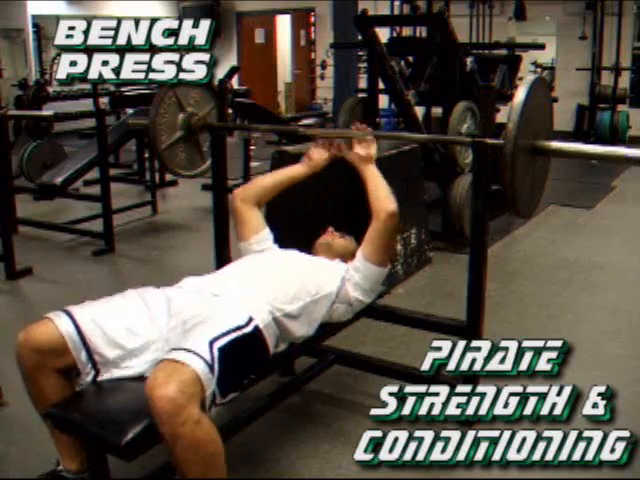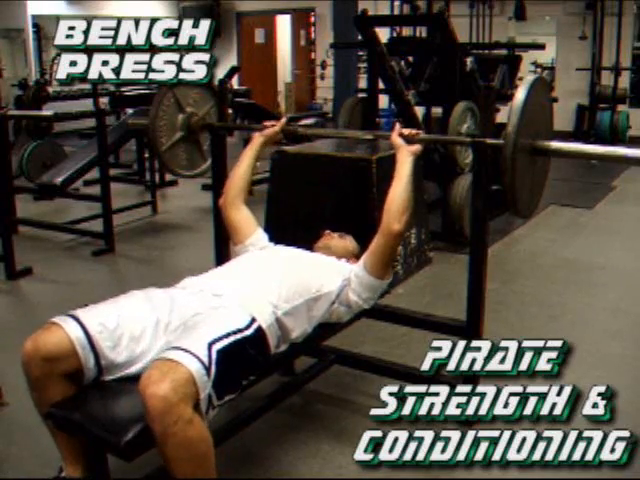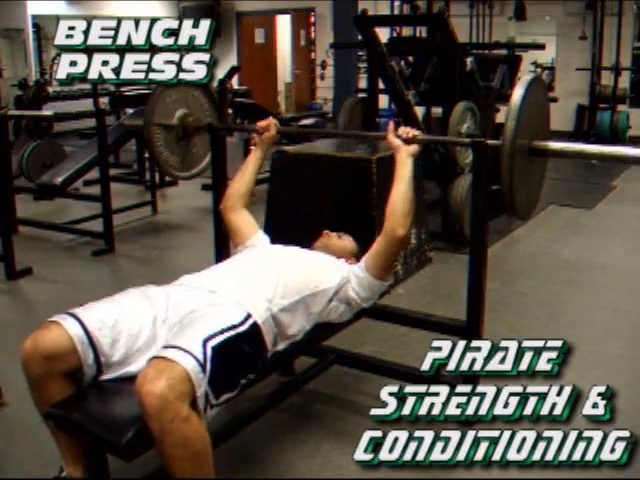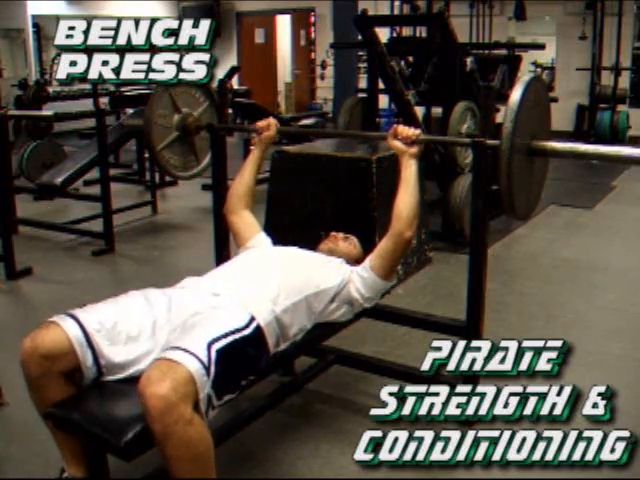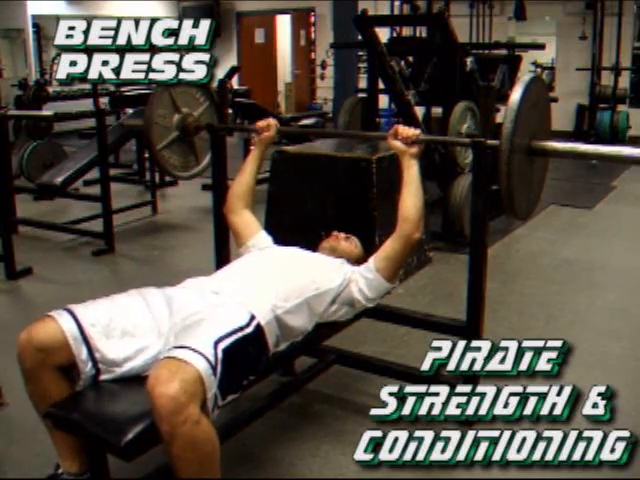
dt=1s
person 1, frame 1
left shoulder: (347, 282)
right shoulder: (274, 258)
left elbow: (387, 213)
right elbow: (242, 199)
left wrist: (366, 165)
right wrist: (305, 167)
left hip: (240, 319)
right hip: (180, 299)
left knee: (169, 396)
right knee: (36, 344)
person 1, frame 2
left shoulder: (347, 284)
right shoulder: (270, 254)
left elbow: (392, 228)
right elbow: (231, 204)
left wrist: (404, 156)
right wrist: (258, 141)
left hip: (240, 319)
right hip: (180, 300)
left knee: (163, 393)
right knee: (42, 351)
person 1, frame 3
left shoulder: (346, 282)
right shoulder: (270, 253)
left elbow: (395, 234)
right elbow: (233, 208)
left wrist: (404, 158)
right wrist: (260, 148)
left hip: (236, 319)
right hip: (174, 299)
left knee: (160, 392)
right knee: (41, 350)
person 1, frame 4
left shoulder: (351, 283)
right shoulder: (271, 254)
left elbow: (401, 233)
right elbow: (236, 210)
left wrist: (408, 159)
right wrist: (260, 147)
left hip: (237, 320)
right hip: (178, 300)
left knee: (162, 394)
right knee: (40, 350)
person 1, frame 5
left shoulder: (352, 282)
right shoulder: (273, 254)
left elbow: (408, 233)
right elbow: (236, 209)
left wrist: (408, 159)
right wrist: (260, 147)
left hip: (240, 319)
right hip: (182, 299)
left knee: (170, 393)
right knee: (37, 343)
